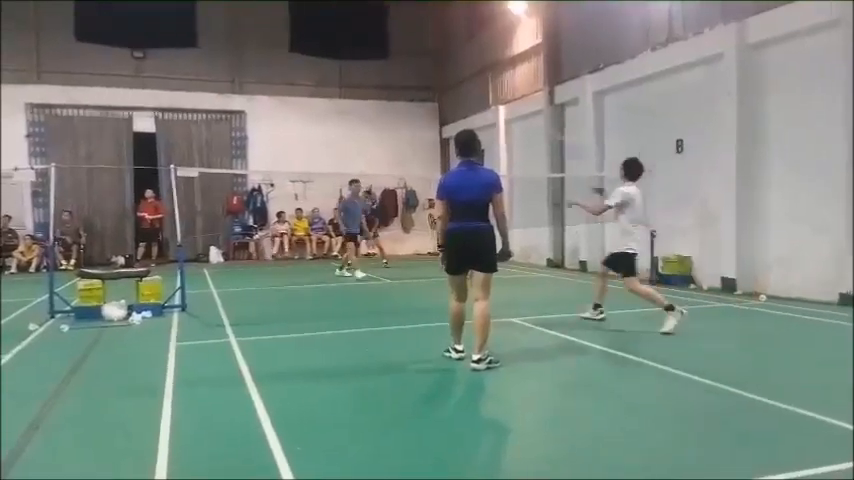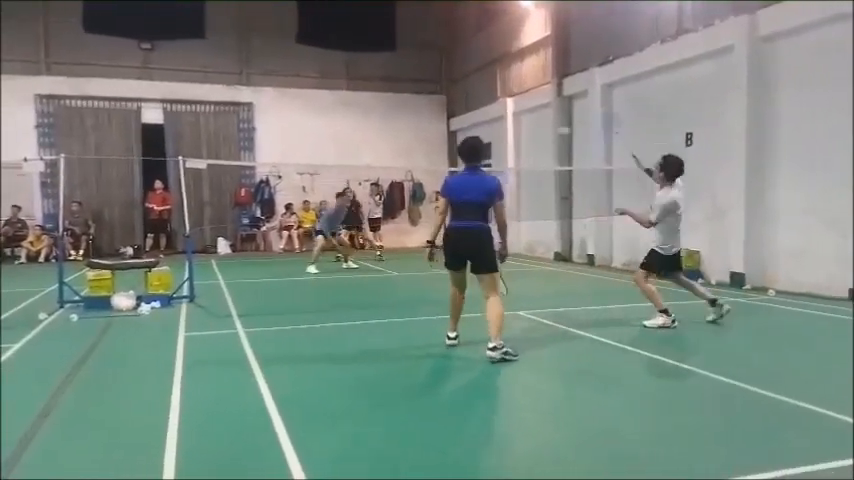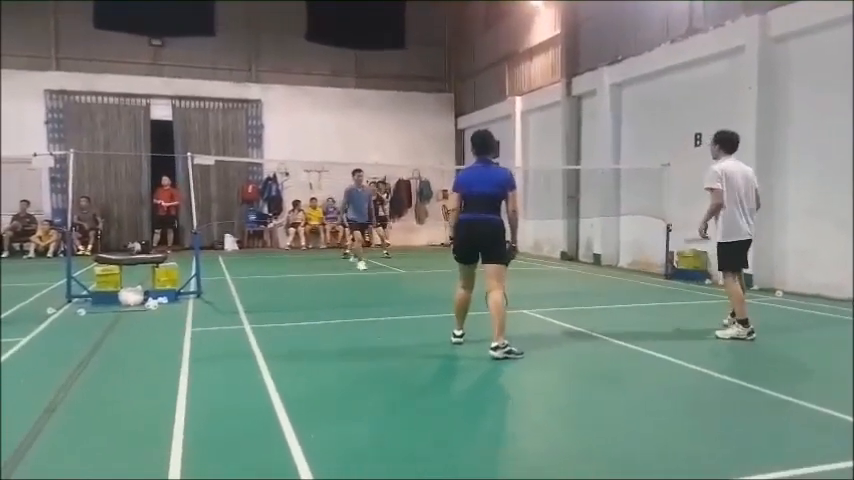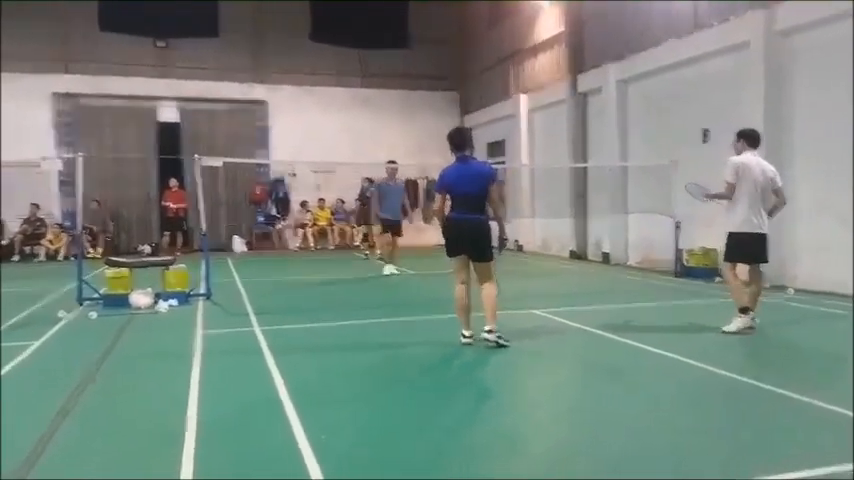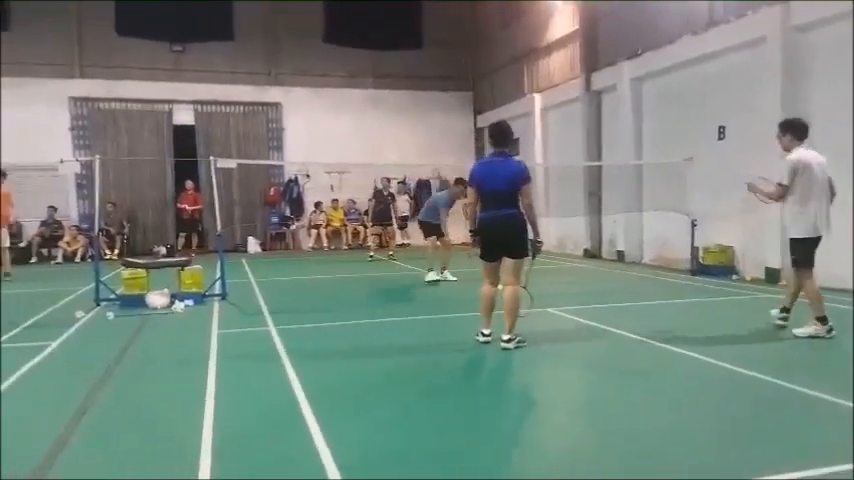
dt=1s
person 1, frame 1
left shoulder: (447, 180)
right shoulder: (490, 177)
left elbow: (442, 217)
right elbow: (500, 214)
left wrist: (442, 246)
right wrist: (505, 244)
left hip: (455, 239)
right hip: (482, 238)
left knee: (457, 297)
right knee: (482, 298)
left ankle: (456, 347)
right ankle: (479, 355)
person 1, frame 2
left shoulder: (450, 182)
right shoulder: (492, 183)
left elbow: (441, 214)
right elbow: (501, 220)
left wrist: (431, 243)
right wrist: (504, 246)
left hip: (454, 237)
right hip: (480, 238)
left knee: (457, 288)
right knee: (492, 294)
left ankle: (452, 334)
right ankle: (495, 344)
person 1, frame 3
left shoulder: (462, 175)
right shoulder: (505, 175)
left elbow: (454, 209)
right elbow: (512, 211)
left wrist: (454, 238)
right wrist: (513, 241)
left hip: (466, 230)
right hip: (492, 230)
left knee: (464, 285)
right knee: (495, 289)
left ankle: (458, 331)
right ankle: (498, 344)
person 1, frame 4
left shoulder: (446, 174)
right shoulder: (486, 169)
left elbow: (438, 209)
right elbow: (495, 204)
left wrist: (447, 230)
right wrist: (502, 231)
left hip: (455, 227)
right hip: (478, 227)
left knee: (461, 281)
right knee: (487, 281)
left ankle: (466, 332)
right ankle: (490, 328)
person 1, frame 5
left shoulder: (478, 168)
right shoulder: (519, 168)
left elbow: (472, 203)
right elbow: (528, 204)
left wrist: (473, 230)
right wrist: (536, 235)
left hip: (488, 226)
right hip: (513, 226)
left knee: (489, 281)
right knee: (511, 283)
left ankle: (485, 330)
right ankle: (508, 336)
person 2, frame 1
left shoulder: (623, 191)
right shoulder: (635, 192)
left elbow: (598, 211)
left wrist: (578, 203)
left hip: (627, 247)
right hip: (625, 245)
left knee: (632, 285)
right knee: (601, 272)
left ankle: (672, 311)
right ankle: (597, 310)
person 2, frame 2
left shoulder: (664, 199)
right shoulder: (674, 186)
left elbow: (648, 223)
left wrist: (627, 211)
right wrist: (652, 175)
left hip: (664, 246)
right hip: (672, 243)
left knee: (640, 277)
right knee: (678, 278)
left ankle: (665, 315)
right ankle: (716, 304)
person 2, frame 3
left shoulder: (717, 169)
right shoulder: (748, 170)
left elbow: (718, 202)
right elbow: (757, 204)
left wrist: (704, 221)
left hip: (729, 232)
right hip: (746, 231)
left knee: (729, 277)
right knee: (737, 275)
left ankle: (744, 326)
right ankle: (736, 315)
person 2, frame 4
left shoulder: (736, 162)
right shoulder: (768, 168)
left elbow: (729, 193)
right elbow: (781, 200)
left wrist: (712, 195)
left hip: (740, 227)
right hip: (760, 228)
left knee: (728, 268)
right knee: (755, 271)
left ankle: (744, 314)
right ankle: (749, 315)
person 2, frame 5
left shoulder: (793, 159)
right shoulder: (818, 158)
left elbow: (778, 195)
right elbow: (832, 192)
left wrist: (757, 189)
left hip: (802, 227)
right hip: (816, 225)
left knee: (805, 274)
right knee: (799, 270)
left ankle: (822, 324)
right ankle: (785, 311)
